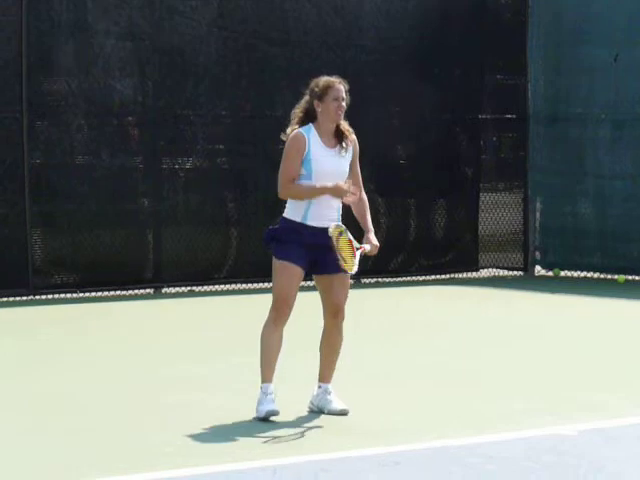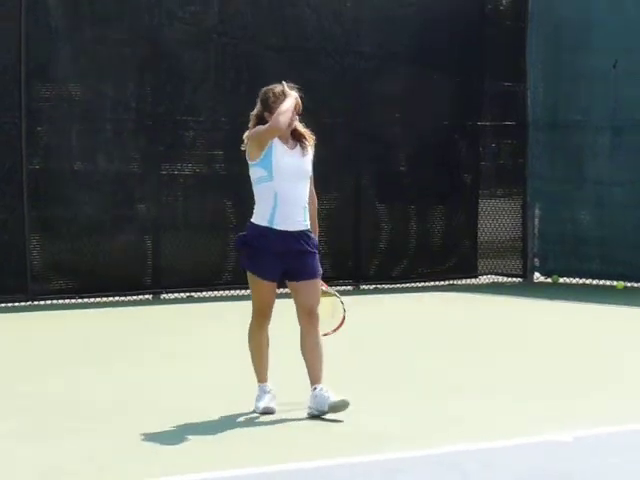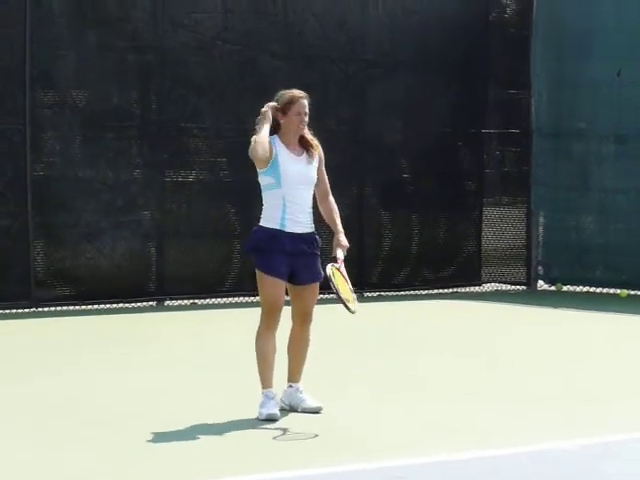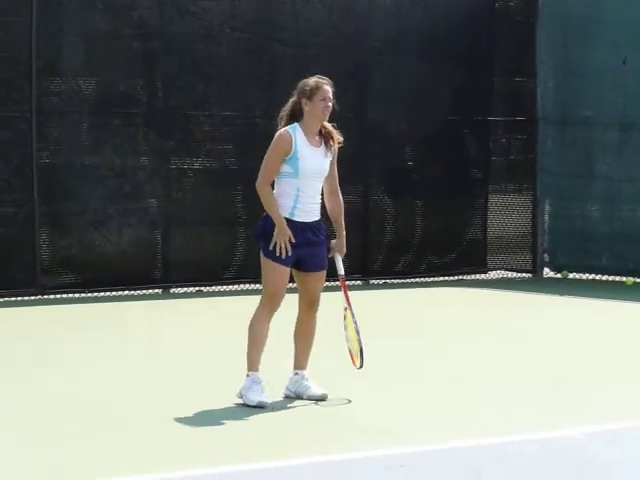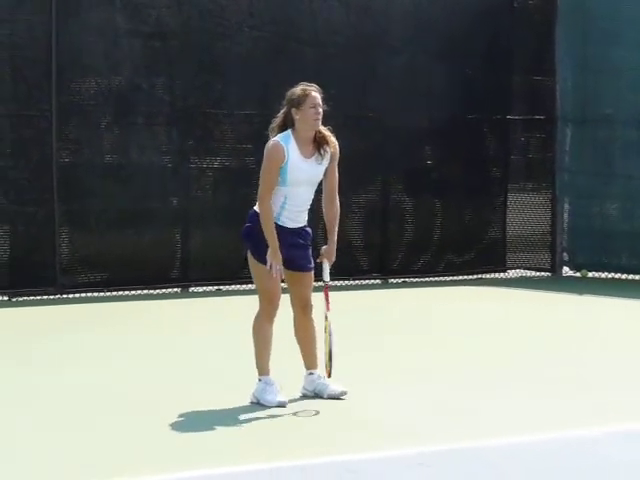
dt=0.7s
person 1, frame 1
left shoulder: (350, 142)
right shoulder: (299, 137)
left elbow: (358, 193)
right elbow: (285, 188)
left wrist: (369, 231)
right wrist: (326, 189)
left hip: (332, 235)
right hip: (295, 233)
left knee: (336, 314)
right knee: (280, 310)
left ankle: (323, 391)
right ankle: (266, 392)
person 1, frame 2
left shoulder: (306, 143)
right shoulder: (257, 139)
right elbow: (279, 126)
left wrist: (315, 236)
right wrist: (290, 96)
left hip: (301, 239)
right hip: (265, 238)
left knee: (310, 316)
right knee: (262, 316)
left ankle: (318, 394)
right ankle: (264, 390)
person 1, frame 3
left shoulder: (314, 151)
right shoulder: (270, 148)
left elbow: (325, 197)
right elbow: (258, 155)
left wrist: (339, 232)
right wrist: (264, 120)
left hip: (306, 241)
right hip: (273, 240)
left knee: (304, 319)
right knee: (270, 317)
left ankle: (293, 390)
right ankle: (268, 396)
person 1, frame 4
left shoulder: (331, 141)
right shoulder: (286, 137)
left elbow: (332, 192)
right elbow: (263, 184)
left wrist: (341, 234)
right wrist: (281, 225)
left hip: (314, 230)
right hip: (283, 229)
left knee: (310, 305)
right knee: (270, 302)
left ankle: (299, 378)
right ankle: (251, 380)
person 1, frame 5
left shoulder: (330, 147)
right shoulder: (278, 147)
left elbow: (331, 197)
right elbow: (264, 200)
left wrist: (332, 241)
right wrist: (273, 247)
left hip: (299, 232)
right hip: (266, 230)
left knee: (304, 306)
right knee: (269, 306)
left ankle: (313, 377)
right ankle: (264, 383)
